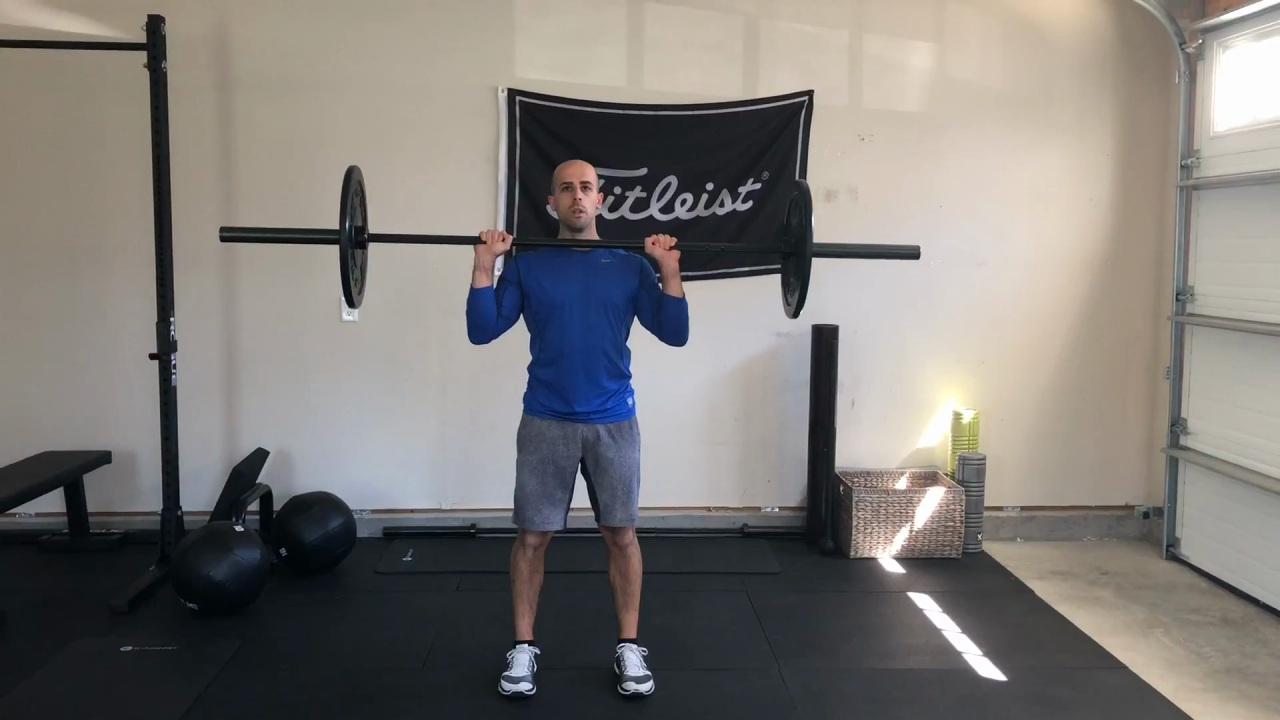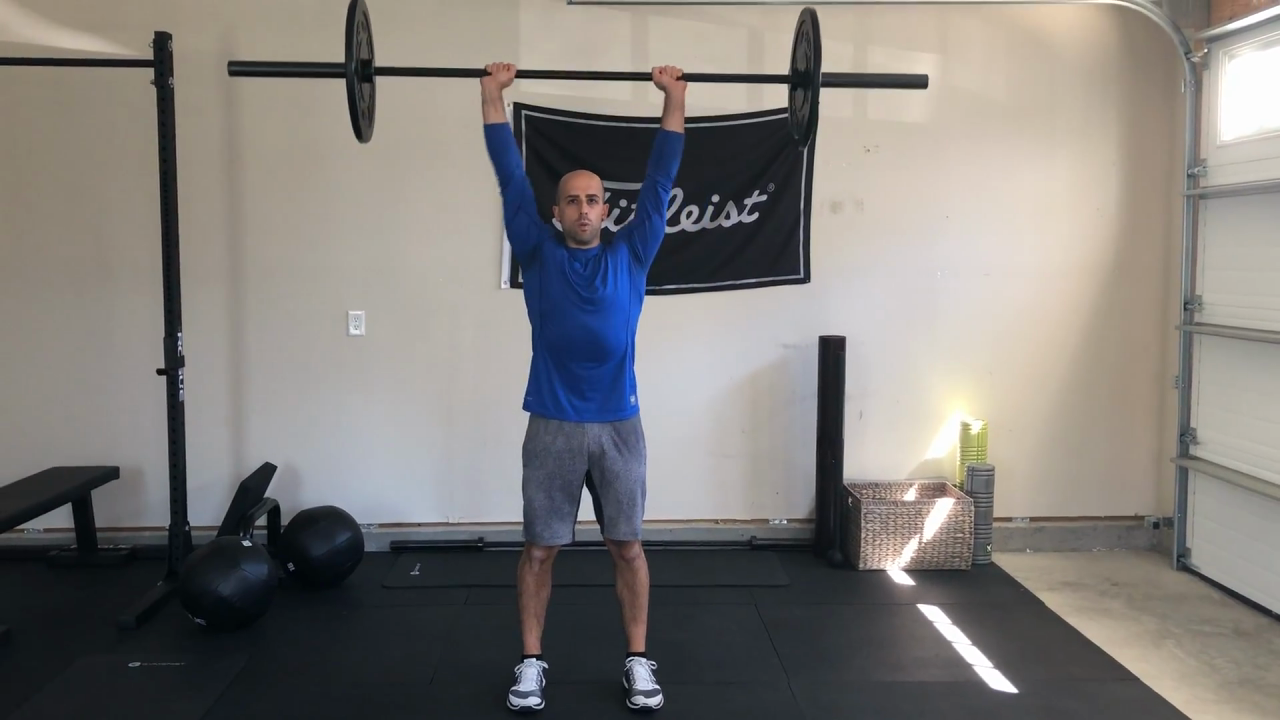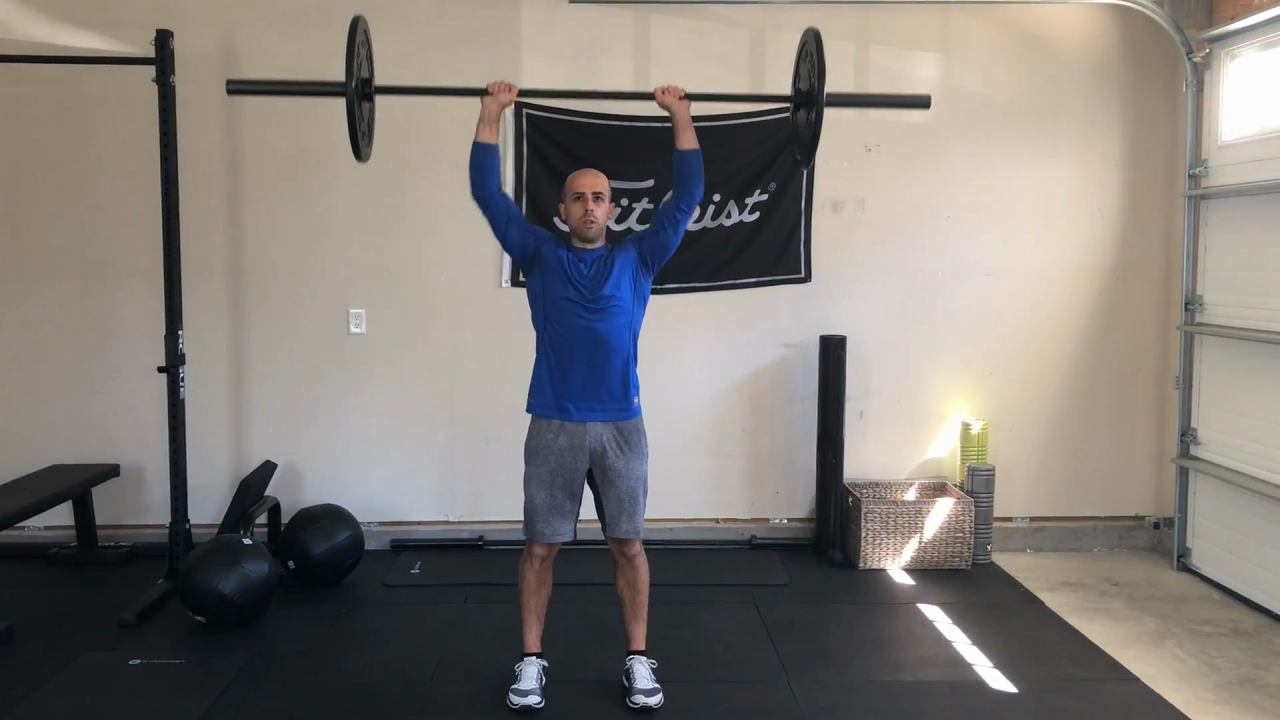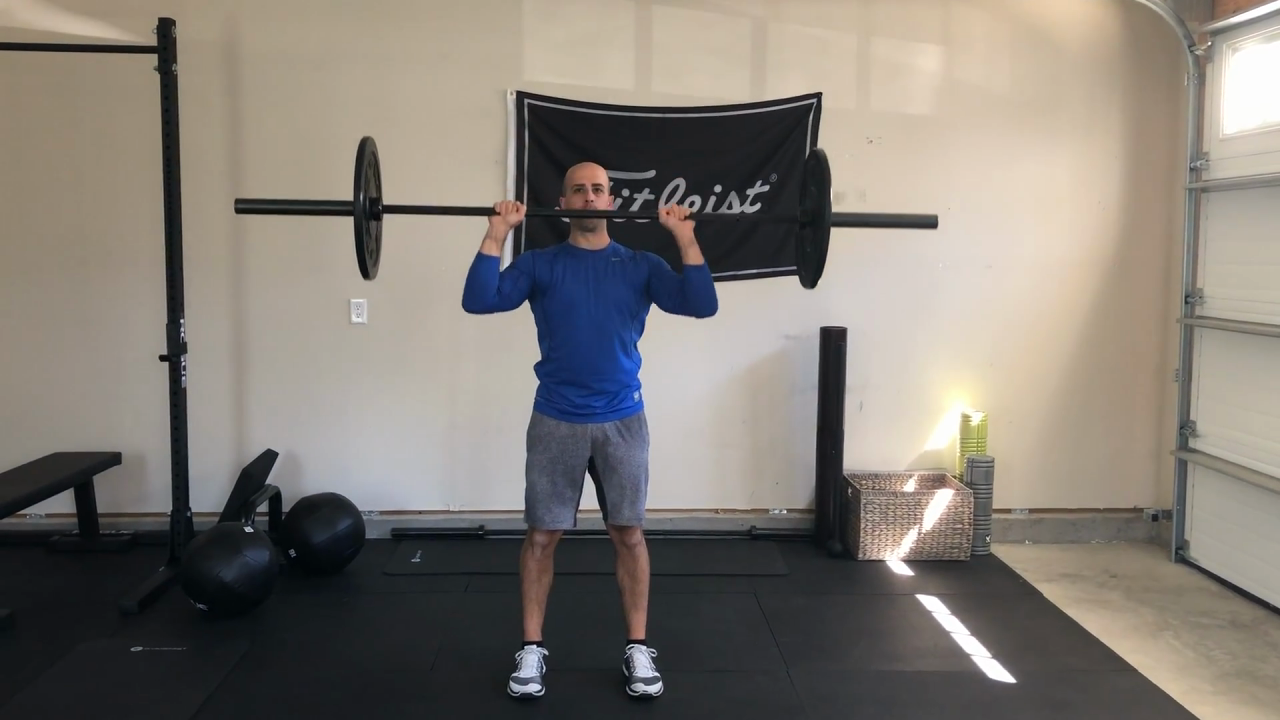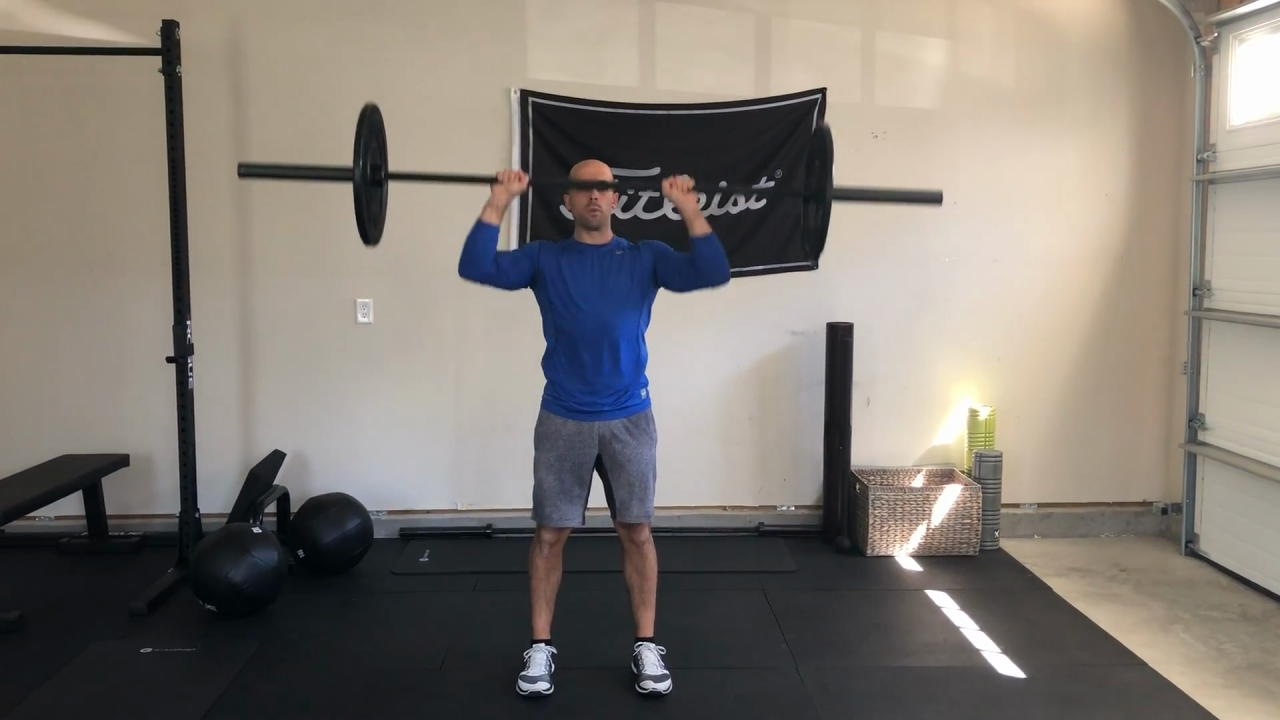
dt=1s
person 1, frame 1
left shoulder: (631, 267)
right shoulder: (527, 266)
left elbow: (676, 334)
right elbow: (481, 331)
left wrist: (669, 270)
right wrist: (483, 266)
left hip: (614, 422)
right hip: (545, 422)
left knee: (621, 535)
right knee: (532, 536)
left ankle: (629, 648)
right ankle: (523, 648)
person 1, frame 2
left shoulder: (632, 254)
right shoulder: (537, 252)
left elbow: (660, 176)
right elbow: (508, 170)
left wrist: (674, 97)
right wrist: (492, 92)
left hip: (620, 428)
right hip: (552, 430)
left knee: (628, 548)
right knee: (539, 550)
left ankle: (638, 661)
right ankle: (532, 662)
person 1, frame 3
left shoulder: (637, 258)
right shoulder: (541, 256)
left elbow: (686, 194)
right elbow: (488, 193)
left wrist: (680, 116)
right wrist: (490, 113)
left hip: (621, 427)
right hip: (554, 427)
left knee: (628, 545)
right knee: (539, 547)
left ankle: (638, 660)
right ankle: (531, 660)
person 1, frame 4
left shoulder: (641, 265)
right shoulder: (539, 264)
left elbow: (702, 304)
right elbow: (478, 300)
left wrist: (684, 236)
right wrist: (495, 233)
left hip: (622, 420)
right hip: (554, 421)
left knee: (628, 534)
right knee: (541, 536)
left ankle: (637, 649)
right ankle: (531, 649)
person 1, frame 5
left shoulder: (646, 257)
right shoulder: (544, 257)
left elbow: (713, 272)
right elbow: (475, 267)
left wrist: (690, 209)
right wrist: (499, 201)
left hip: (630, 417)
right hip: (562, 419)
left knee: (636, 530)
right knee: (550, 533)
left ankle: (645, 646)
right ankle: (540, 647)
